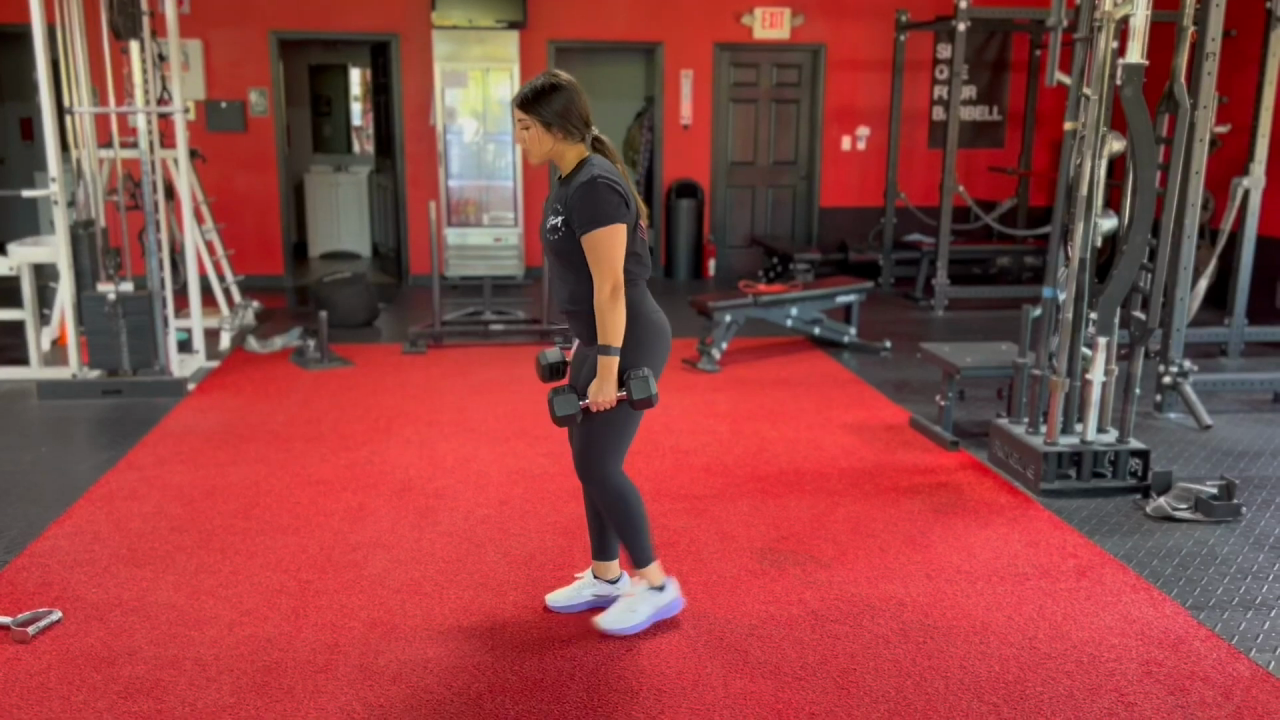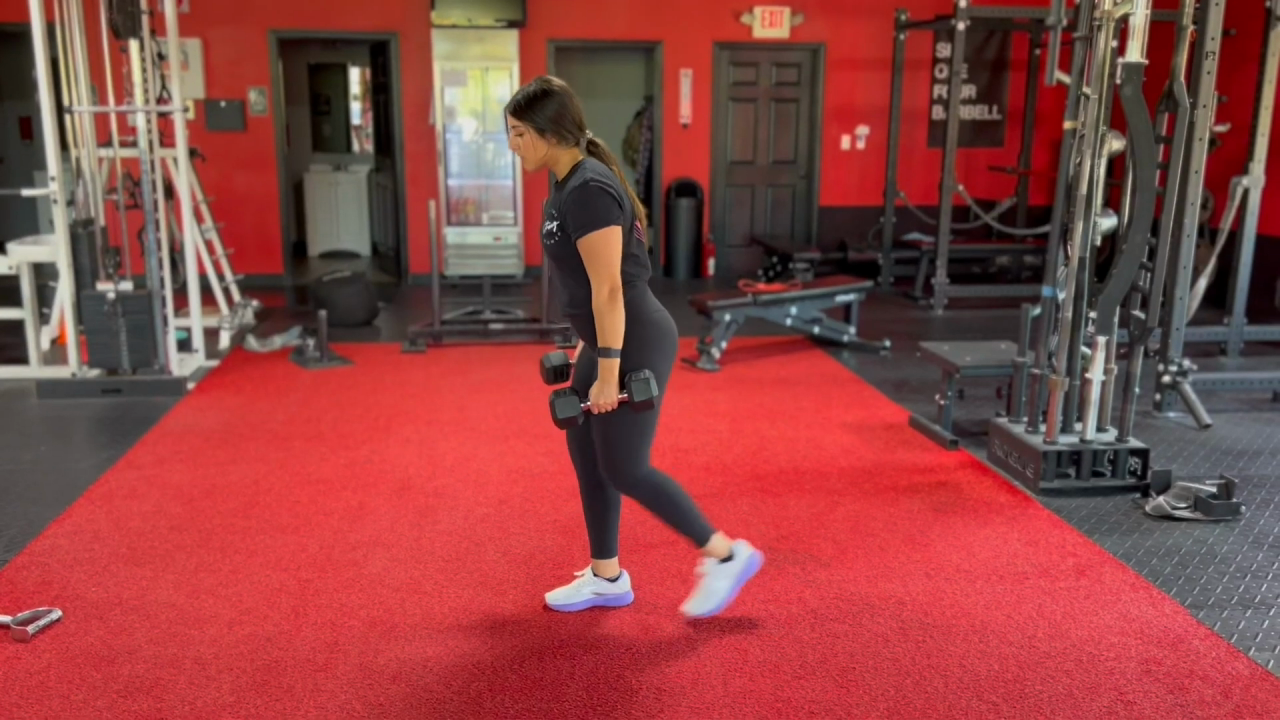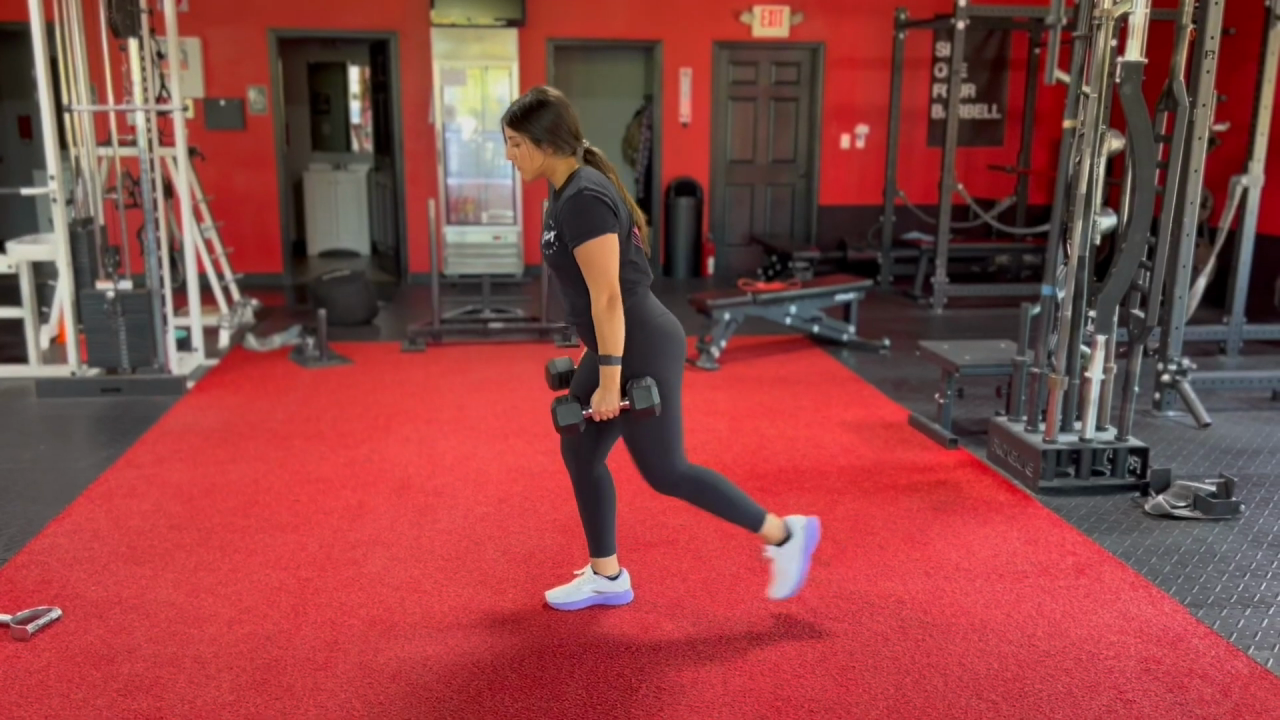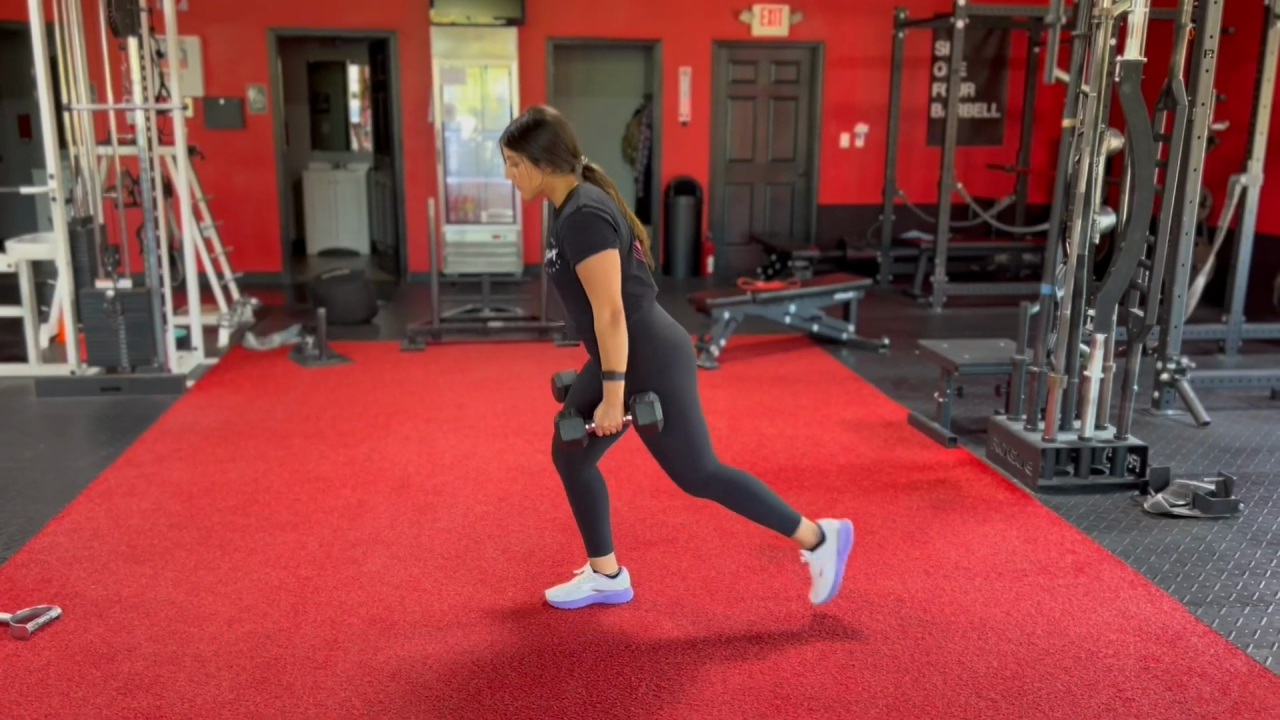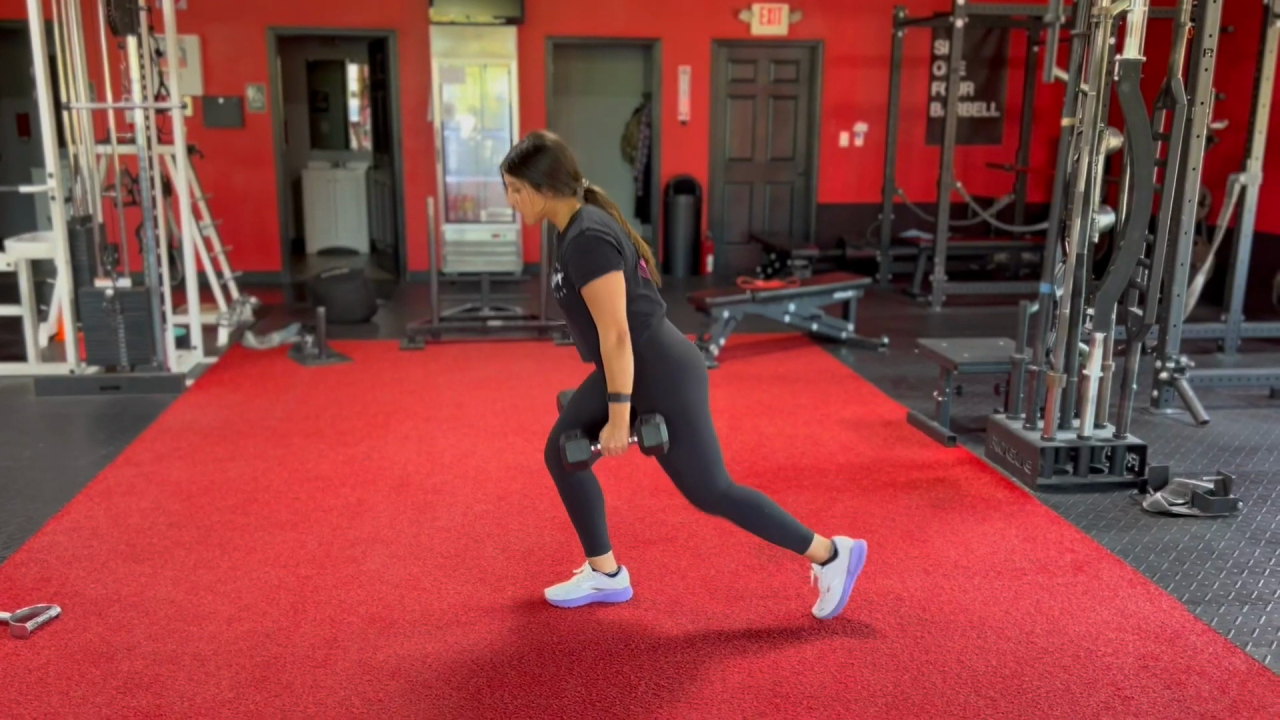
dt=0.1s
person 1, frame 1
left shoulder: (595, 184)
right shoulder: (575, 179)
left elbow: (610, 285)
left wrist: (605, 370)
right wrist: (592, 356)
left hip: (629, 340)
right hip: (600, 338)
left knee: (600, 467)
right knee: (586, 459)
left ankle: (656, 586)
right ankle: (607, 576)
person 1, frame 2
left shoulder: (587, 190)
right shoulder: (570, 184)
left elbow: (609, 289)
left wrist: (608, 372)
right wrist: (593, 353)
left hip: (636, 342)
right hip: (609, 339)
left knee: (624, 467)
right knee: (586, 454)
left ankle: (726, 555)
right ankle: (607, 577)
person 1, frame 3
left shoulder: (583, 199)
right shoulder: (572, 191)
left elbow: (608, 296)
left wrist: (609, 381)
right wrist: (599, 365)
left hip: (643, 346)
right hip: (617, 343)
left knee: (665, 471)
right knee: (580, 454)
left ankle: (789, 536)
right ankle: (606, 575)
person 1, frame 4
left shoulder: (584, 216)
right shoulder: (572, 207)
left elbow: (611, 313)
left wrist: (613, 396)
right wrist: (599, 374)
left hip: (653, 359)
right hip: (628, 353)
left knee: (695, 472)
right knee: (569, 452)
left ankle: (819, 538)
right ankle: (605, 574)
person 1, frame 5
left shoulder: (587, 239)
right shoulder: (579, 228)
left elbow: (616, 334)
left wrist: (618, 417)
right wrist: (606, 396)
left hip: (661, 373)
right hip: (633, 368)
left knee: (708, 490)
right knee: (562, 455)
left ankle: (833, 554)
right ankle: (605, 575)
